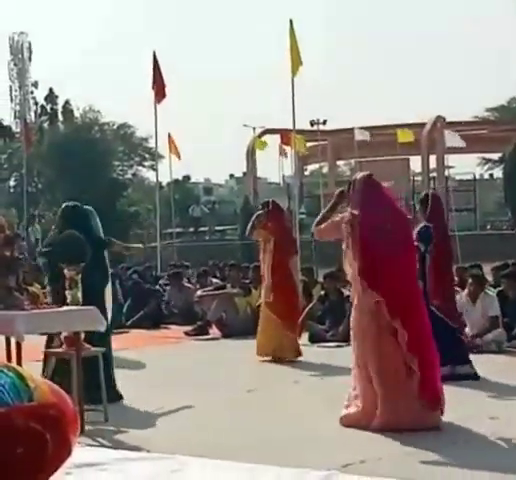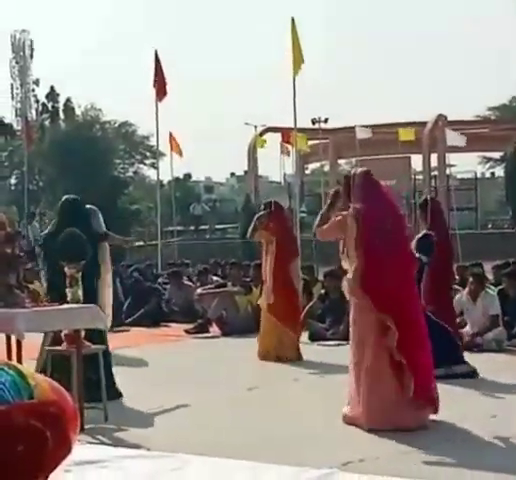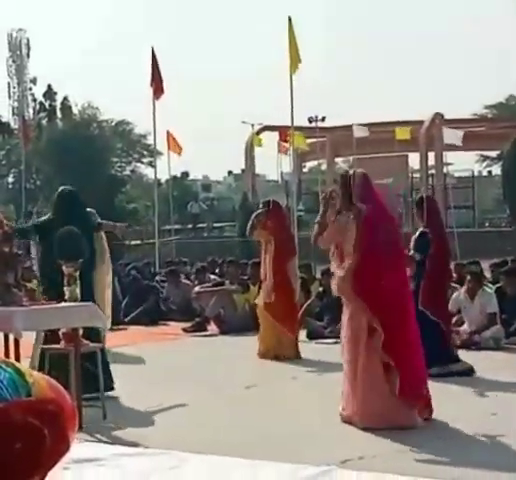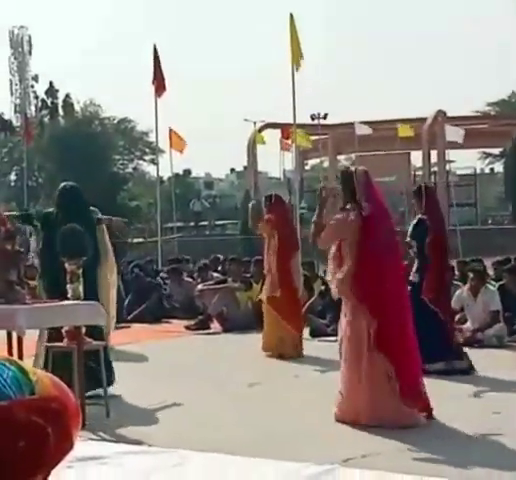
dt=0.1s
person 1, frame 1
left shoulder: (352, 220)
right shoulder: (396, 218)
left elbow: (317, 231)
right elbow: (406, 256)
left wrist: (334, 203)
left hip: (372, 296)
right hip: (402, 294)
left knee: (376, 353)
right knee: (404, 347)
left ankle: (383, 412)
right ankle: (419, 407)
person 1, frame 2
left shoulder: (351, 216)
right shoulder: (389, 213)
left elbow: (319, 232)
right elbow: (402, 251)
left wrist: (331, 202)
left hip: (369, 291)
right hip: (398, 290)
left knee: (371, 350)
right knee: (404, 342)
left ankle: (378, 411)
right ankle: (412, 404)
person 1, frame 3
left shoulder: (350, 218)
right shoulder: (381, 217)
left elbow: (319, 240)
left wrist: (325, 207)
left hip: (362, 293)
right hip: (390, 291)
left knee: (366, 350)
right knee: (395, 343)
left ankle: (374, 410)
right ankle: (409, 405)
person 1, frame 4
left shoulder: (349, 217)
right shoulder: (378, 215)
left elbow: (320, 241)
left wrist: (320, 206)
left hip: (360, 292)
right hip: (388, 289)
left knee: (363, 349)
right knee: (392, 342)
left ankle: (374, 409)
right ankle: (407, 403)
person 2, frame 1
left shoulder: (55, 243)
right shoulder: (93, 240)
left hip: (67, 301)
right hip: (92, 301)
right knee: (95, 342)
right ankle: (103, 389)
person 2, frame 2
left shoulder: (53, 236)
right shoulder: (89, 233)
left hip: (61, 297)
right hip: (88, 296)
left knee: (63, 342)
right knee: (92, 339)
right ankle: (101, 387)
person 2, frame 3
left shoulder: (48, 225)
right shoulder: (84, 223)
left elbow: (22, 231)
left hip: (56, 288)
right hip: (83, 288)
left knee: (57, 334)
right knee: (87, 331)
left ankle: (63, 381)
right ankle: (93, 380)
person 2, frame 4
left shoulder: (51, 219)
right shoulder: (87, 220)
left hip: (58, 286)
right hip: (87, 285)
left knee: (61, 331)
right knee: (89, 328)
left ankle: (67, 380)
right ankle: (94, 375)
person 3, frame 1
left shoulder: (425, 229)
right shoulder: (439, 228)
left elbow: (417, 250)
left hip: (429, 284)
right hip: (441, 284)
left knee: (430, 323)
right knee: (442, 322)
left ankle: (442, 365)
right ankle: (454, 363)
person 3, frame 2
left shoulder: (426, 237)
right shoulder: (440, 234)
left elbow: (420, 261)
left hip: (428, 288)
right hip: (440, 288)
left knee: (427, 325)
right knee: (439, 324)
left ankle: (439, 364)
right ankle: (450, 363)
person 3, frame 3
left shoulder: (424, 235)
right shoulder: (436, 232)
left elbow: (415, 259)
left hip: (425, 286)
right hip: (437, 286)
left knee: (422, 323)
right knee: (434, 323)
left ankle: (432, 363)
right ankle: (445, 362)
person 3, frame 4
left shoulder: (422, 222)
right shoulder: (435, 220)
left elbow: (413, 245)
left hip: (426, 276)
right hip: (438, 275)
left knee: (423, 317)
right knee: (435, 315)
left ankle: (431, 359)
right ankle: (450, 357)
person 4, frame 1
left shoulder: (272, 228)
right shoulder: (280, 228)
left elbow: (252, 233)
left wrist: (257, 218)
left hip: (278, 277)
right hip: (283, 277)
left knee: (276, 312)
right knee: (283, 312)
left ankle: (280, 350)
right ankle: (284, 349)
person 4, frame 2
left shoulder: (273, 228)
right shoulder: (282, 229)
left elbow: (253, 234)
left wrist: (258, 219)
left hip: (278, 278)
right hip: (286, 278)
left knee: (276, 313)
right knee: (284, 313)
left ankle: (282, 351)
right ankle: (287, 350)
person 4, frame 3
left shoulder: (272, 227)
right shoulder: (281, 228)
left elbow: (252, 233)
left wrist: (256, 217)
left hip: (277, 277)
right hip: (283, 276)
left knee: (275, 312)
right knee: (282, 312)
left ankle: (280, 350)
right ankle: (285, 349)
person 4, frame 4
left shoulder: (273, 221)
right shoulder: (283, 222)
left elbow: (255, 226)
left wrist: (253, 209)
left hip: (280, 272)
right hip: (287, 272)
left knee: (278, 307)
right knee: (286, 308)
left ankle: (283, 347)
right ankle: (290, 346)
